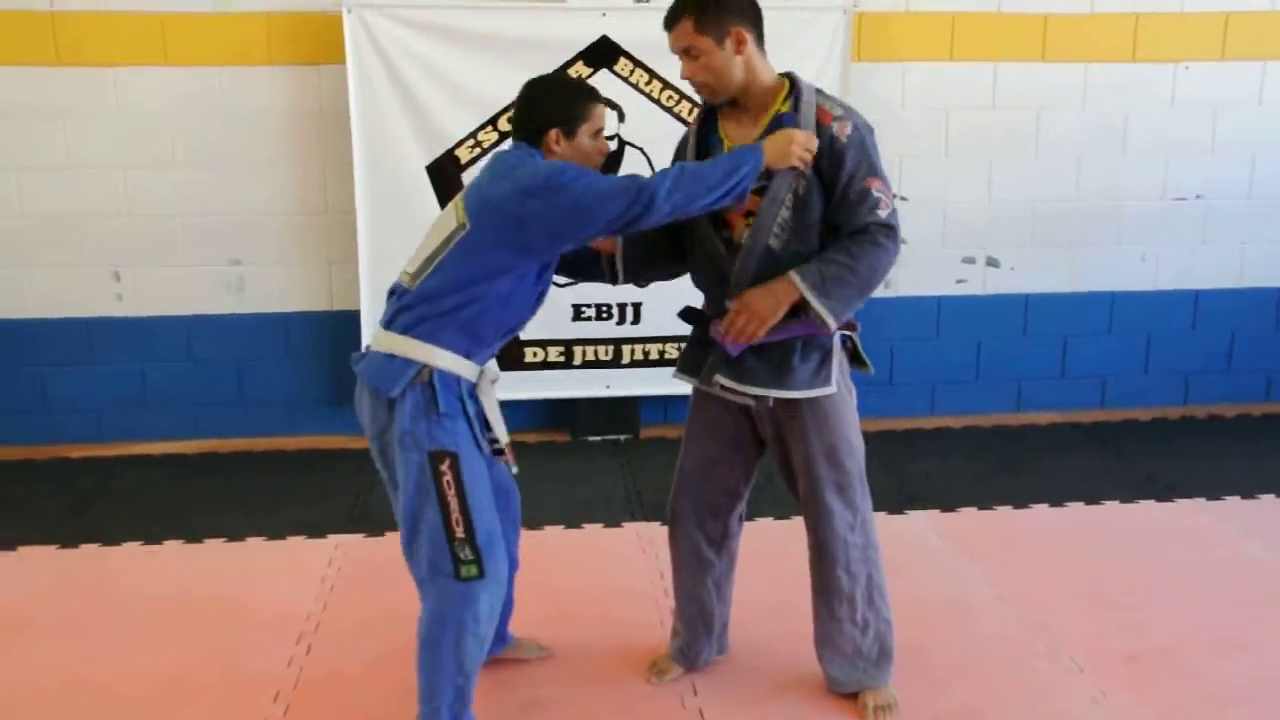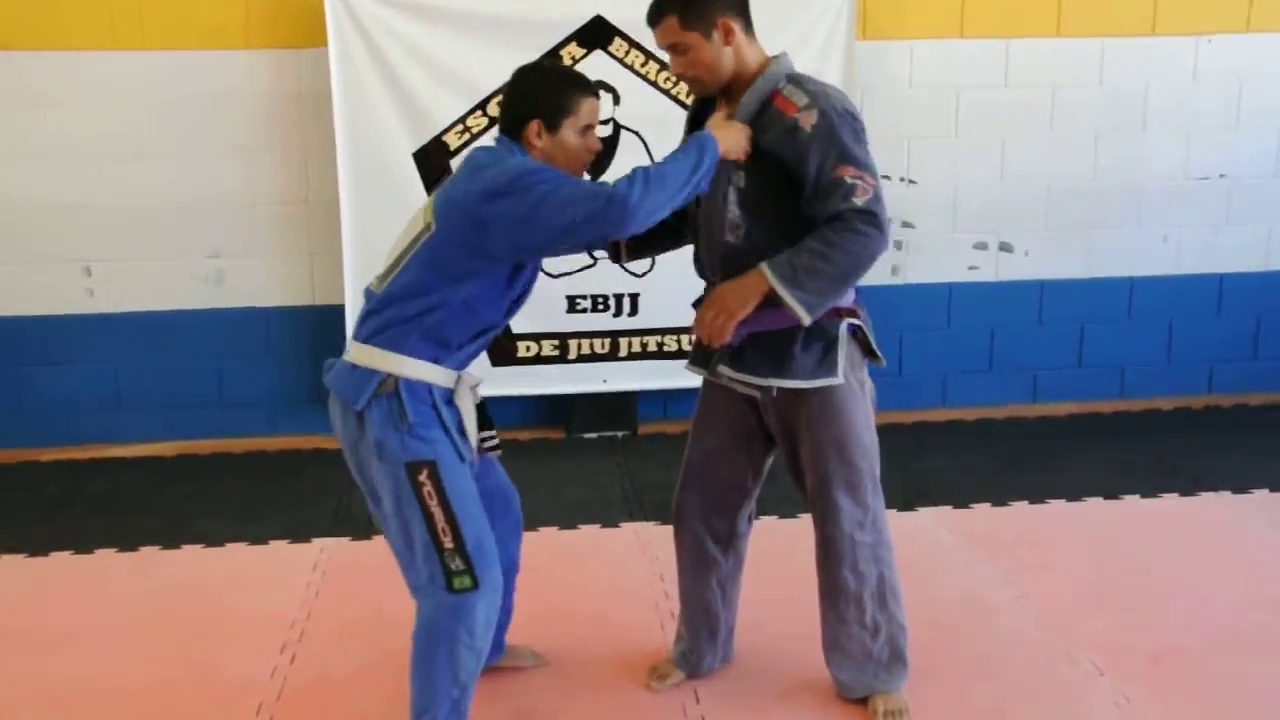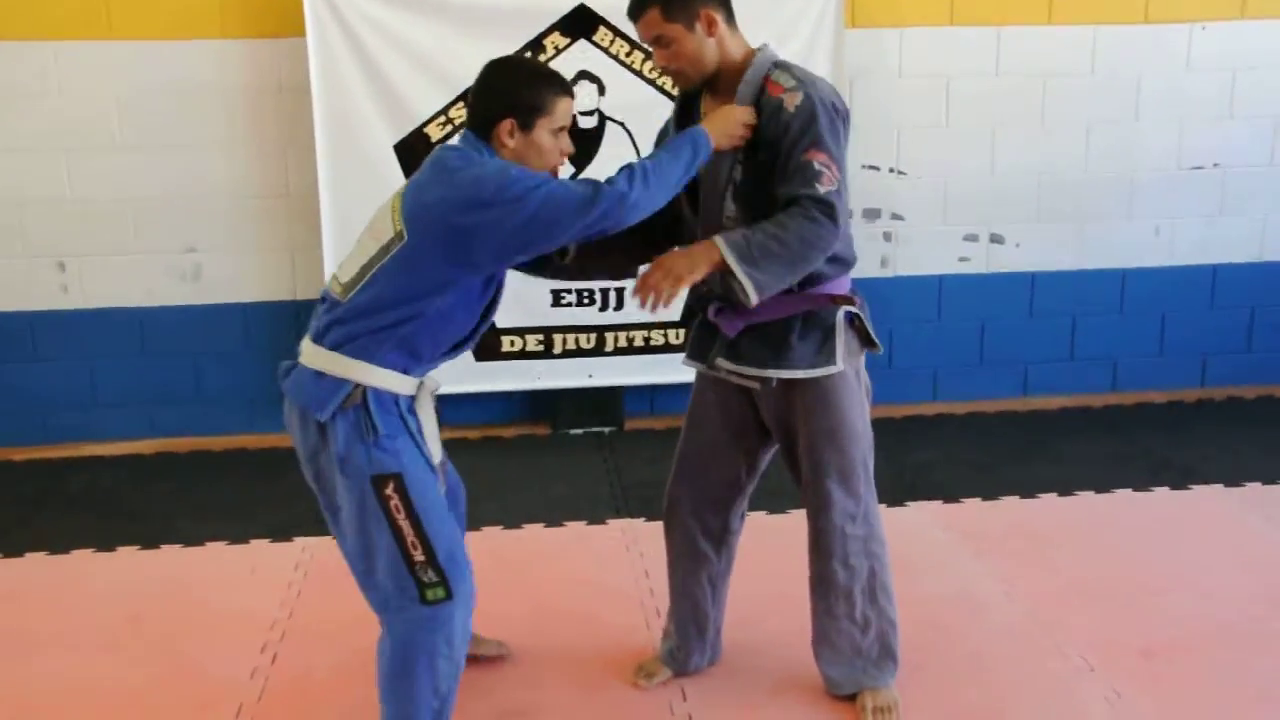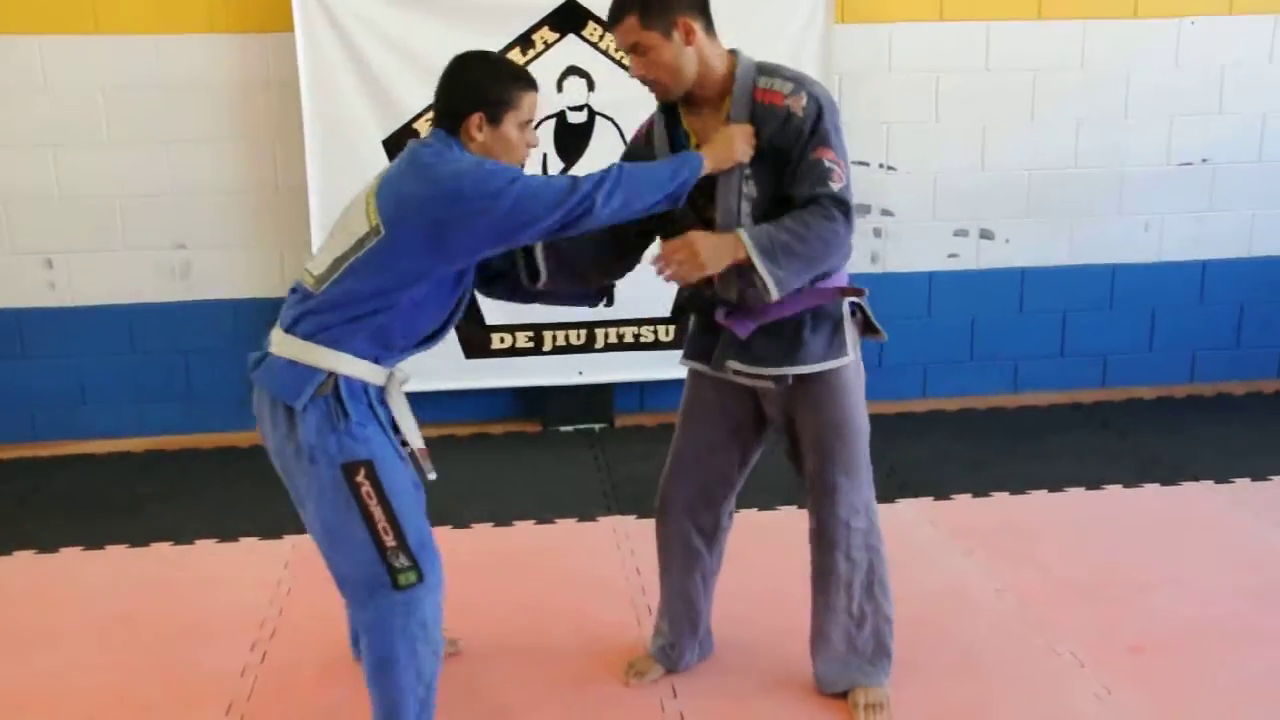
dt=0.2s
person 1, frame 1
left shoulder: (833, 129)
right shoulder: (698, 139)
left elbow: (876, 237)
right elbow: (679, 248)
left wrist: (788, 293)
right wrist: (614, 249)
left hip: (807, 362)
right hip: (723, 356)
left knee: (839, 519)
right knee: (698, 511)
right ankle: (697, 642)
person 1, frame 2
left shoulder: (810, 115)
right shoulder: (711, 114)
left elbow: (858, 232)
right elbow: (687, 216)
left wrist: (755, 287)
left hip: (817, 351)
right hip: (736, 353)
left knee: (849, 519)
right knee: (704, 508)
right ankle: (701, 648)
person 1, frame 3
left shoulder: (797, 102)
right shoulder: (690, 116)
left elbow: (815, 224)
right elbow: (657, 233)
left wrist: (712, 257)
right wrist: (562, 249)
left hip: (815, 342)
right hip: (730, 344)
left knee: (840, 510)
right knee: (697, 504)
right ankle: (689, 643)
person 1, frame 4
left shoulder: (793, 102)
right shoulder: (656, 137)
left elbow: (831, 218)
right elbow: (609, 248)
left wrist: (734, 248)
right wrist: (521, 251)
left hip: (812, 336)
right hip: (724, 344)
left knee: (842, 509)
right knee: (687, 502)
right ankle: (679, 643)
person 2, frame 1
left shoulder: (520, 182)
right shoulder: (536, 185)
right elbow: (651, 199)
right wrist: (761, 155)
left hip: (433, 381)
right hip: (418, 390)
left knee: (495, 508)
right knee: (468, 568)
left ankle: (486, 638)
person 2, frame 2
left shoulder: (499, 178)
right shoulder: (507, 185)
left elbow: (590, 223)
right elbow: (620, 210)
right wrist: (709, 145)
left hip: (414, 391)
right hip: (394, 399)
left knee: (495, 512)
right knee: (465, 579)
left ankle: (485, 647)
person 2, frame 3
left shoulder: (462, 177)
right shoulder: (483, 191)
left elbow: (556, 246)
right elbow: (607, 205)
right wrist: (705, 137)
left hip: (361, 393)
right hip: (351, 407)
left knee: (441, 504)
right knee: (435, 589)
left ankle: (448, 642)
person 2, frame 4
left shoulder: (431, 174)
right shoulder: (458, 185)
left elbow: (496, 268)
right elbow: (583, 202)
right wrist: (705, 160)
left hip: (333, 384)
right hip: (320, 398)
left knee: (401, 506)
right knee: (407, 577)
left ankle: (386, 645)
